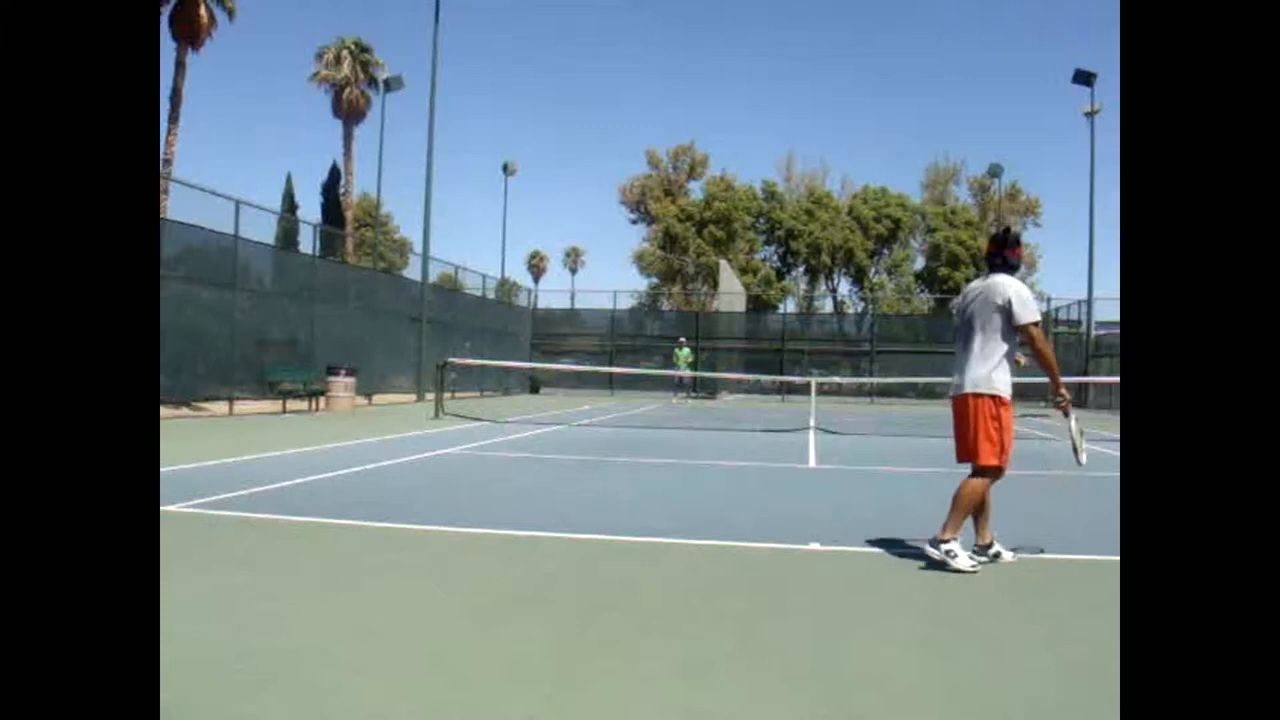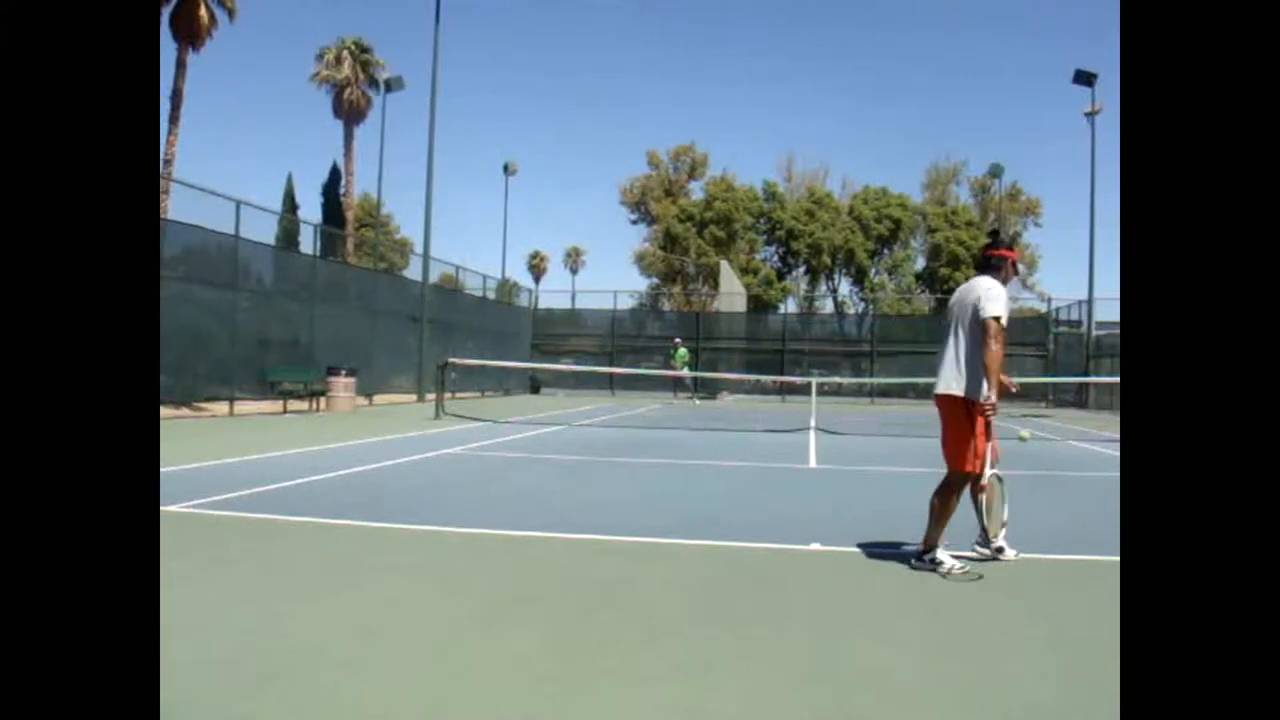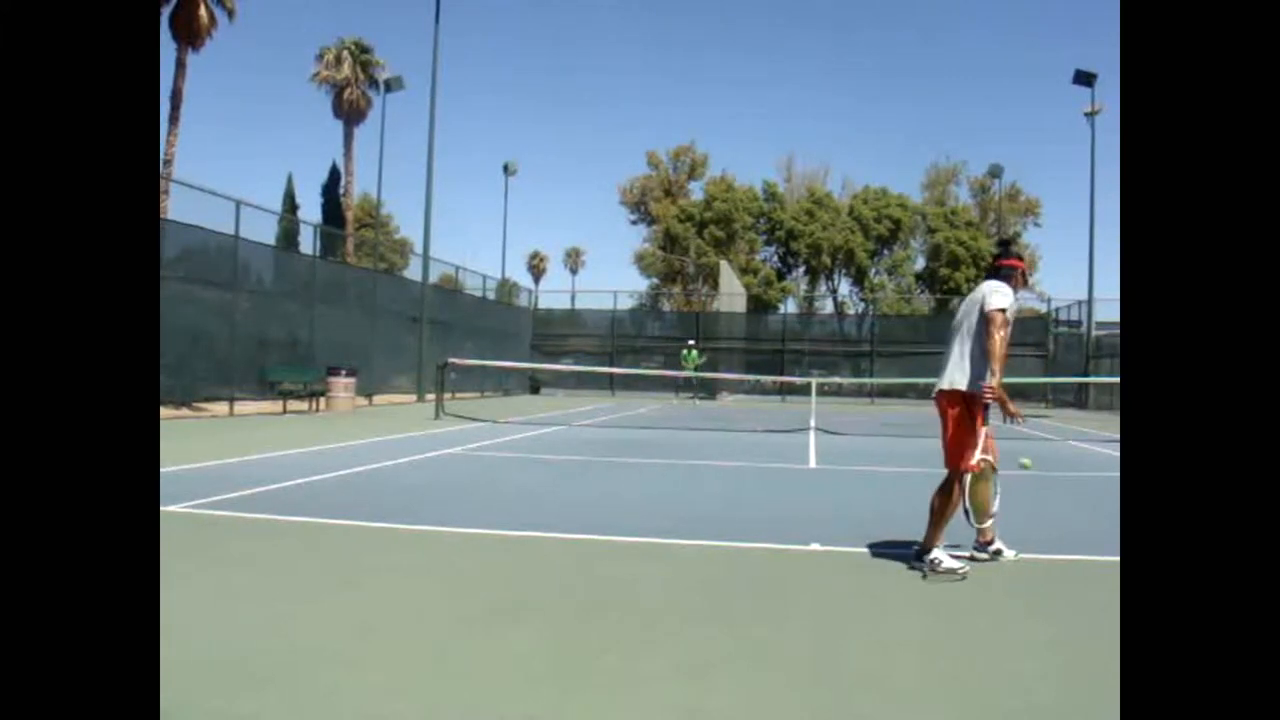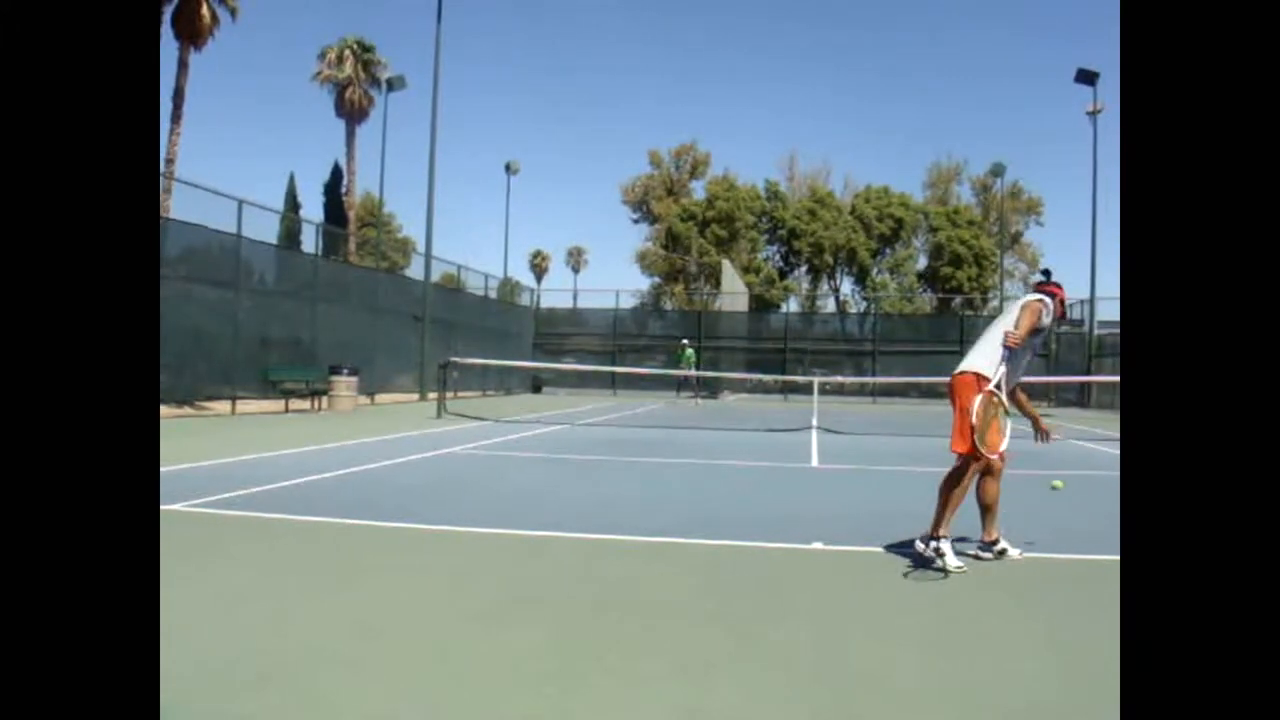
dt=0.7s
person 1, frame 1
left shoulder: (970, 290)
right shoulder: (1014, 289)
right elbow: (1037, 342)
right wrist: (1058, 385)
left hip: (964, 387)
right hip: (988, 389)
left knee: (986, 468)
right knee: (988, 468)
left ankle: (984, 543)
right ankle: (944, 540)
person 1, frame 2
left shoulder: (967, 290)
right shoulder: (992, 290)
right elbow: (993, 340)
left wrist: (998, 379)
right wrist: (993, 388)
left hip: (965, 391)
right hip: (965, 393)
left knee: (983, 465)
right knee: (961, 472)
left ankle: (988, 539)
right ankle: (928, 550)
person 1, frame 3
left shoulder: (980, 294)
right shoulder: (1000, 291)
right elbow: (997, 331)
left wrist: (1004, 402)
right wrist: (995, 380)
left hip: (968, 392)
right hip: (961, 392)
right knee: (960, 472)
left ankle: (985, 541)
right ankle: (927, 550)
person 1, frame 4
right shoulder: (1041, 301)
left elbow: (1012, 385)
right elbow: (1030, 313)
left wrist: (1036, 419)
right wrist: (1021, 334)
left hip: (984, 383)
right hip: (977, 379)
left knee: (994, 464)
right knee: (971, 459)
left ankle: (990, 540)
right ankle: (935, 537)
